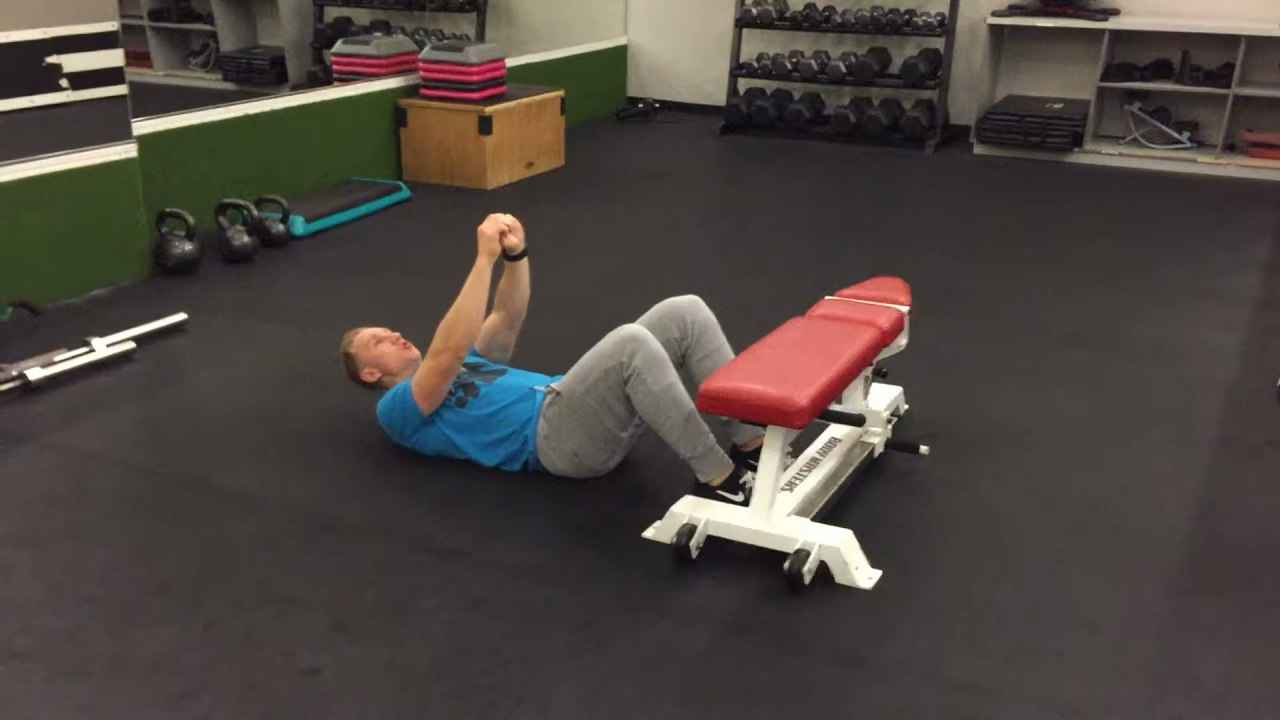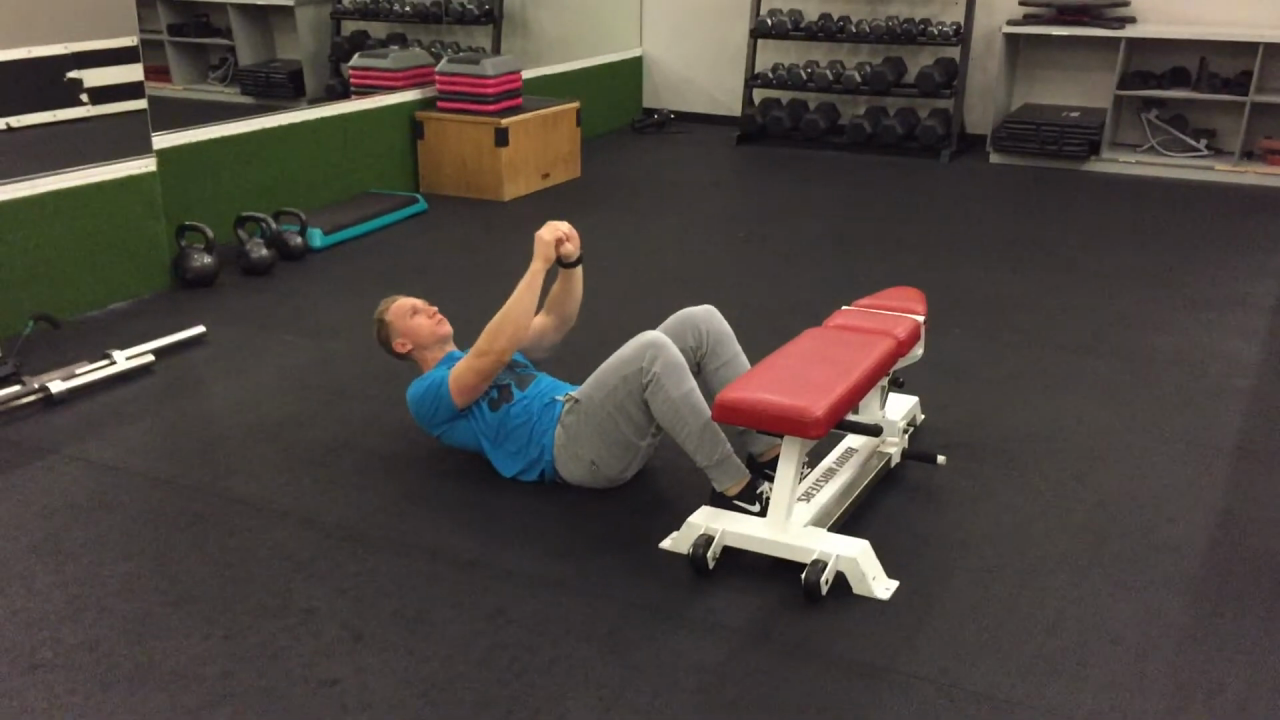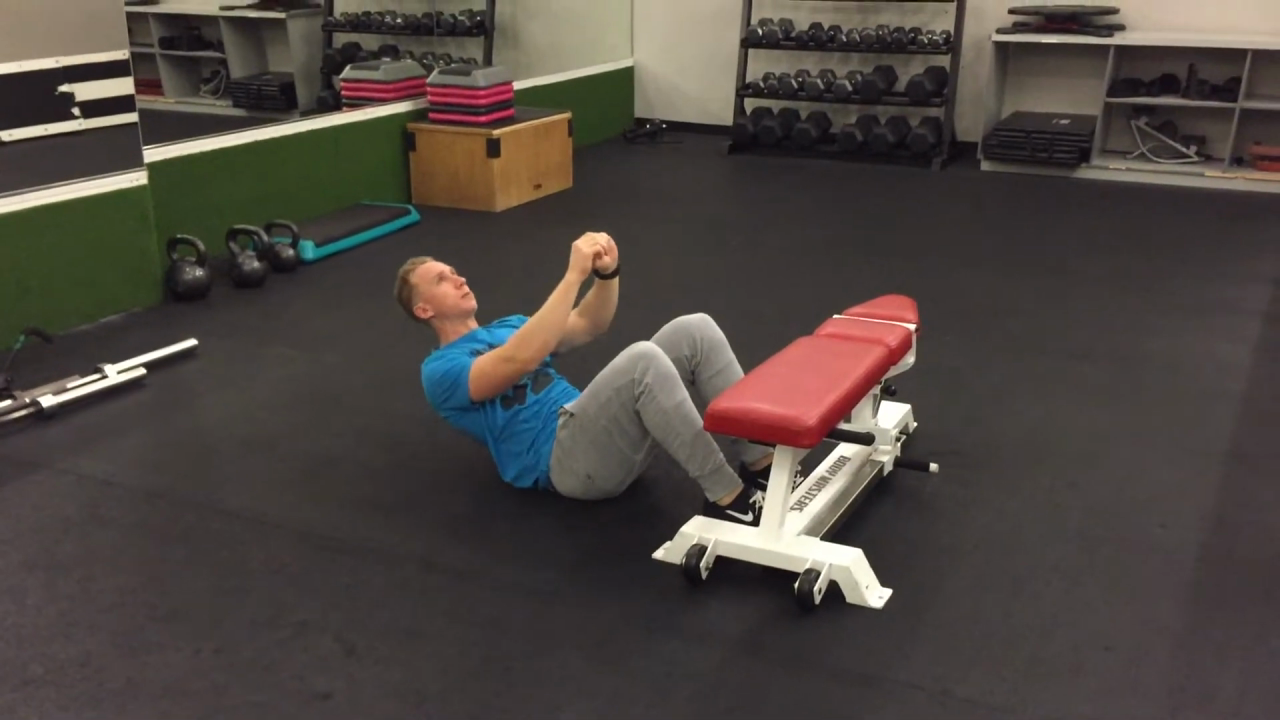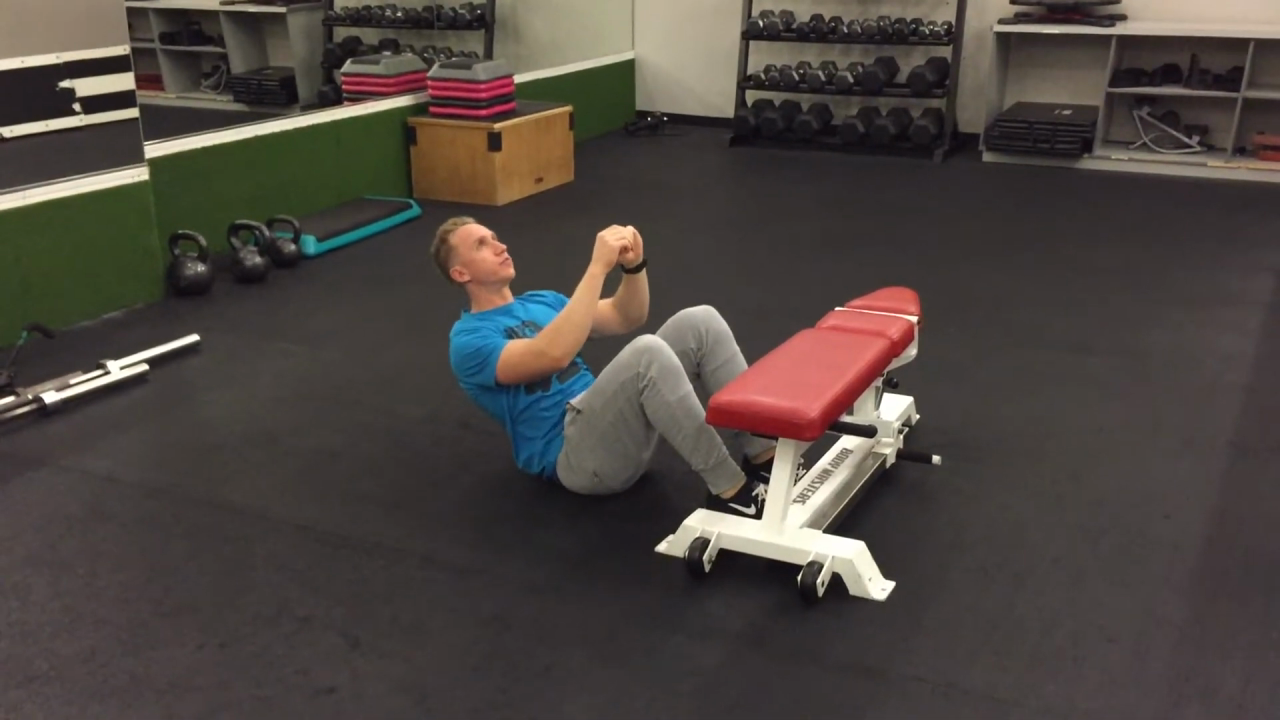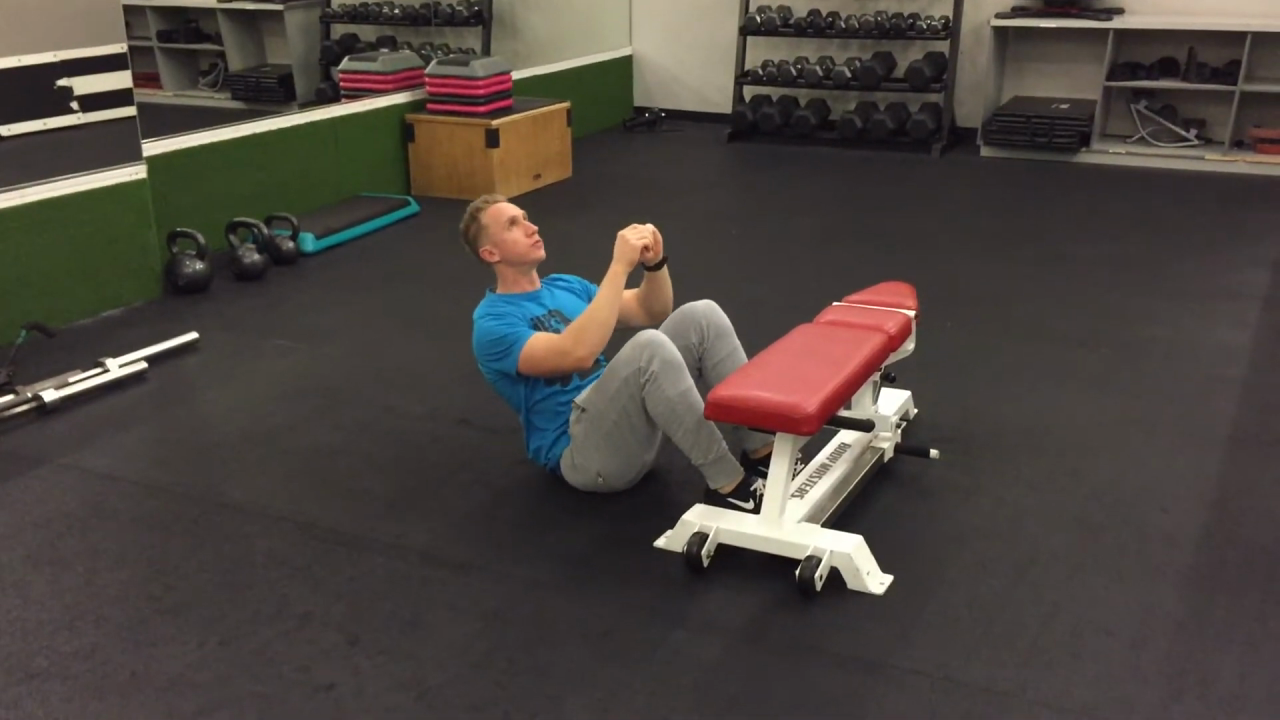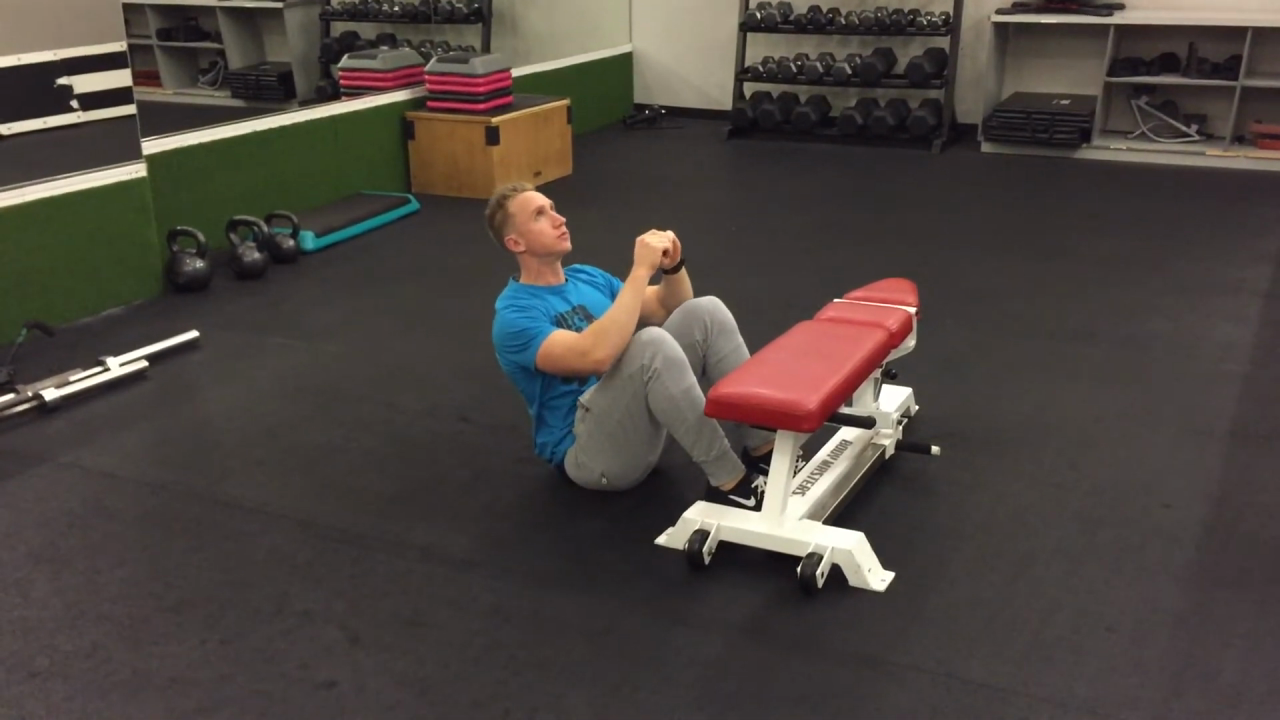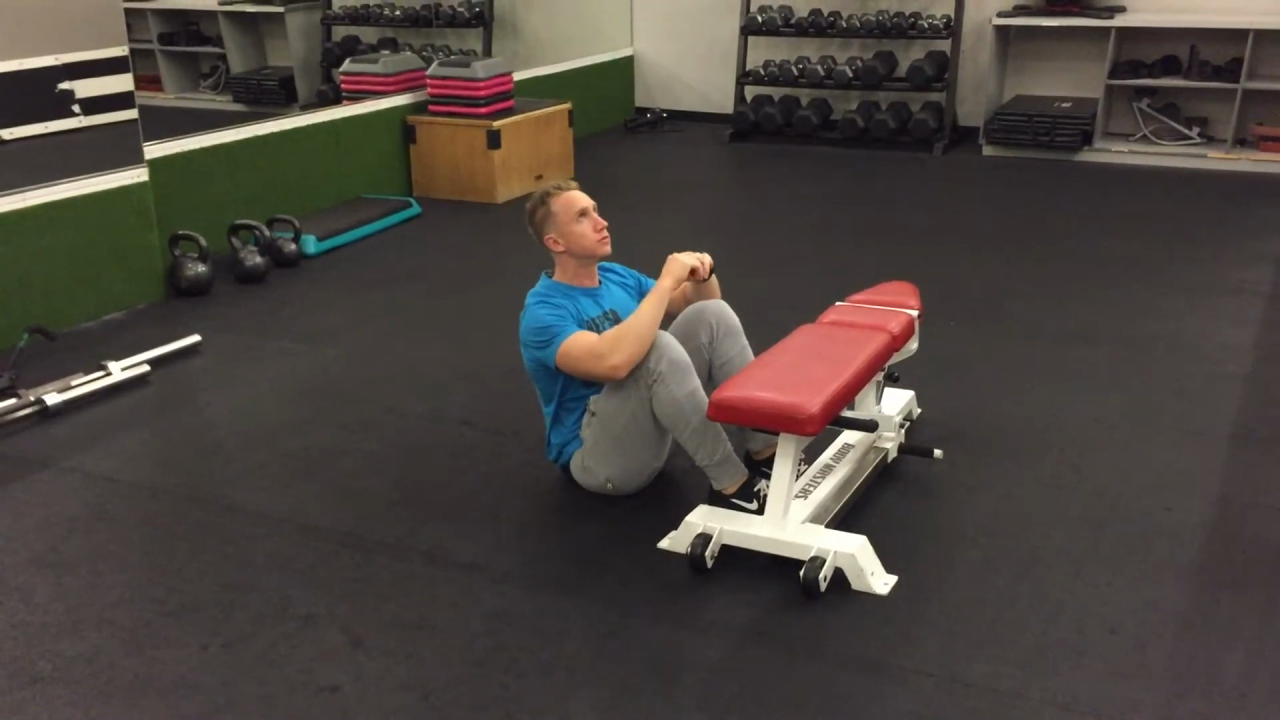
dt=0.7s
person 1, frame 1
left shoulder: (468, 366)
right shoulder: (400, 411)
left elbow: (506, 322)
right elbow: (447, 351)
left wrist: (514, 254)
right wrist: (484, 258)
left hip: (573, 406)
right hip: (553, 437)
left knee: (685, 313)
right knee: (633, 342)
left ankle: (751, 445)
right ankle: (718, 479)
person 1, frame 2
left shoulder: (479, 365)
right shoulder: (426, 396)
left elbow: (556, 322)
right elbow: (495, 352)
left wrist: (569, 260)
right wrist: (538, 263)
left hip: (594, 419)
right hip: (573, 448)
left knee: (700, 323)
right knee: (652, 349)
left ankle: (766, 455)
right ankle: (734, 489)
person 1, frame 3
left shoulder: (505, 327)
right shoulder: (441, 371)
left elbow: (590, 325)
right elbow: (521, 360)
left wrist: (606, 271)
right wrist: (574, 274)
left hip: (598, 429)
right hip: (566, 459)
left knee: (694, 330)
right knee: (643, 359)
left ankle: (761, 464)
right ankle: (728, 498)
person 1, frame 4
left shoulder: (539, 302)
right shoulder: (470, 340)
left elbow: (628, 317)
right elbow: (553, 354)
left wrist: (633, 264)
right wrist: (598, 267)
left hip: (613, 419)
right hip: (576, 454)
left knee: (700, 322)
right knee: (648, 352)
left ankle: (763, 459)
right ankle: (731, 491)
person 1, frame 5
left shoulder: (565, 286)
right shoulder: (493, 324)
left elbow: (654, 312)
right elbow: (577, 354)
left wrist: (654, 262)
right wrist: (620, 266)
left hip: (624, 416)
right hip: (582, 451)
left knee: (701, 316)
right knee: (649, 347)
left ankle: (761, 454)
right ankle: (728, 486)
person 1, frame 6
left shoulder: (587, 278)
right shoulder: (516, 315)
left elbow: (670, 310)
right elbow: (596, 355)
left wrist: (672, 266)
right wrist: (641, 270)
left hip: (638, 416)
right hip: (588, 450)
left knee: (706, 312)
right knee: (652, 343)
left ankle: (762, 450)
right ankle: (730, 482)
person 1, frame 7
left shoulder: (615, 276)
right shoulder: (543, 313)
left elbow: (699, 301)
right elbow: (612, 362)
left wrist: (702, 274)
right wrist: (666, 282)
left hip: (645, 421)
right hip: (595, 453)
left knee: (713, 316)
right knee: (660, 348)
left ankle: (766, 454)
right ankle: (732, 486)
